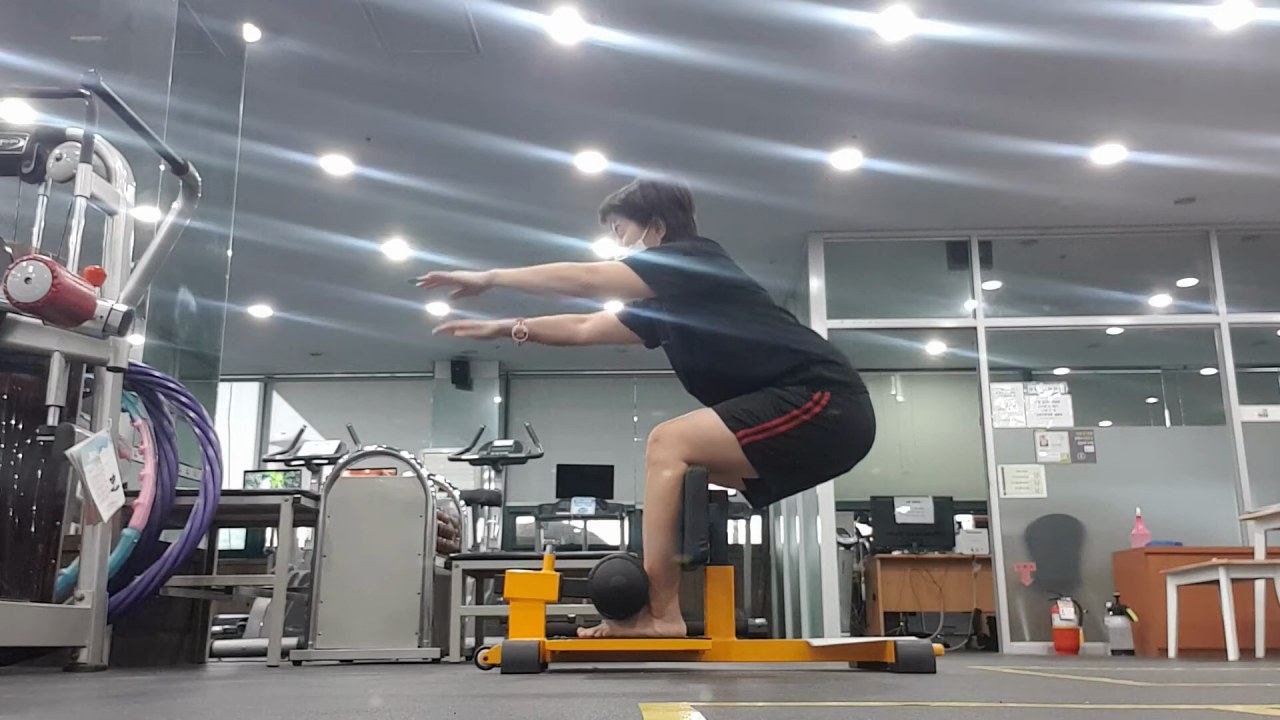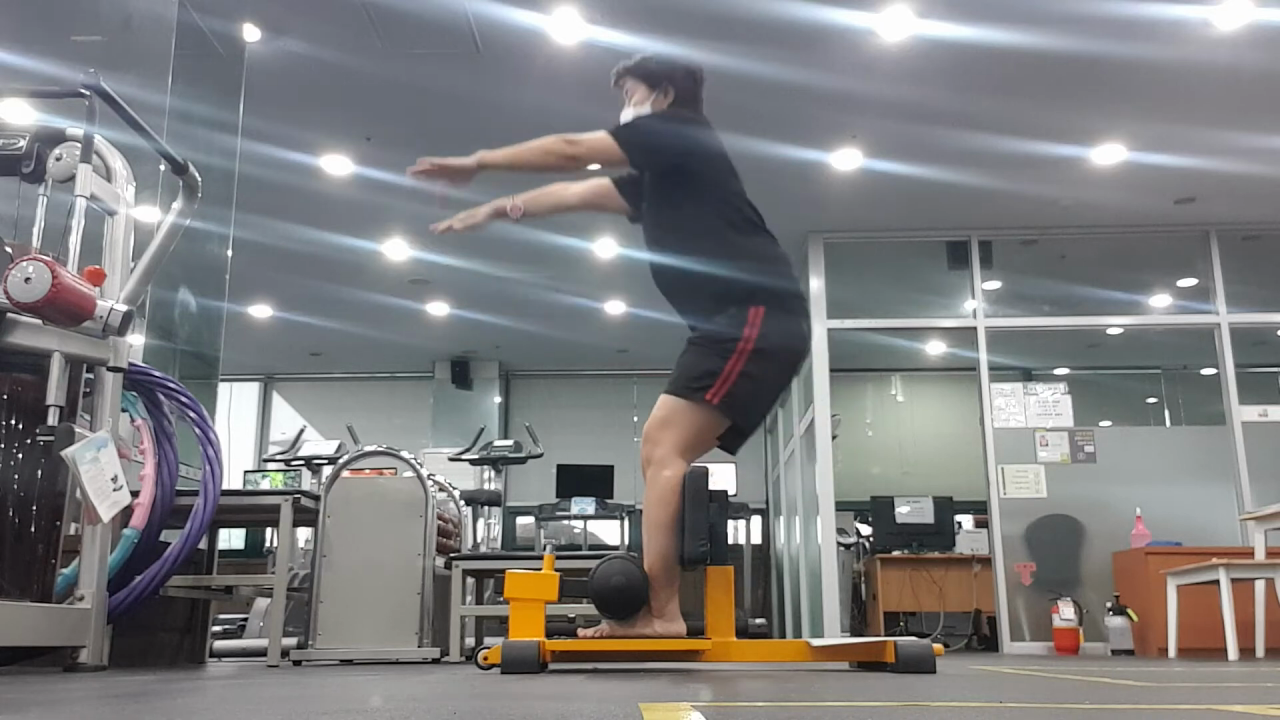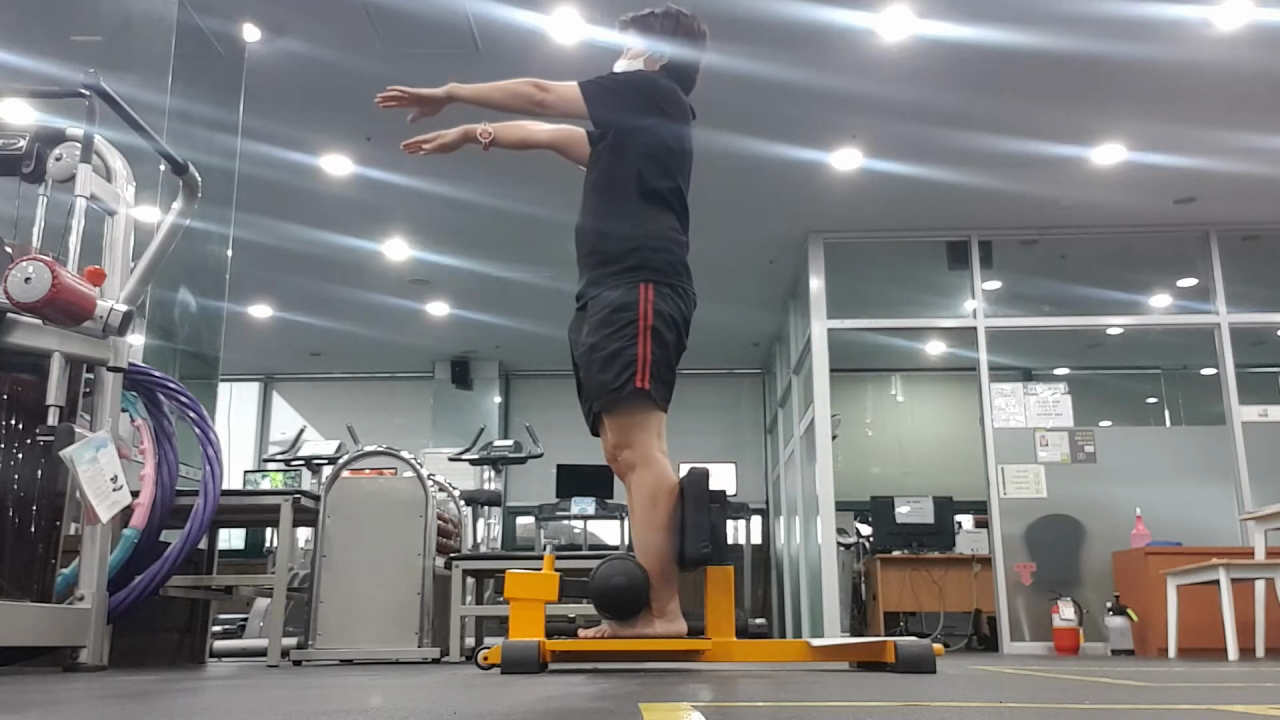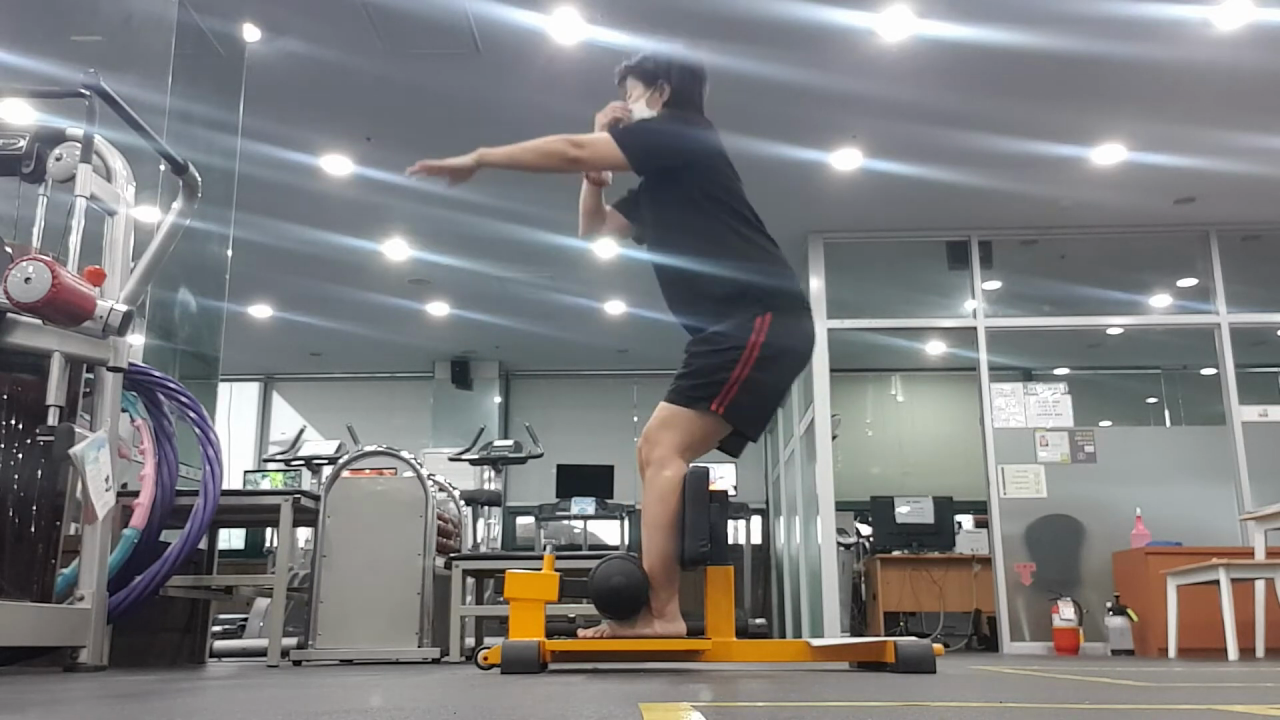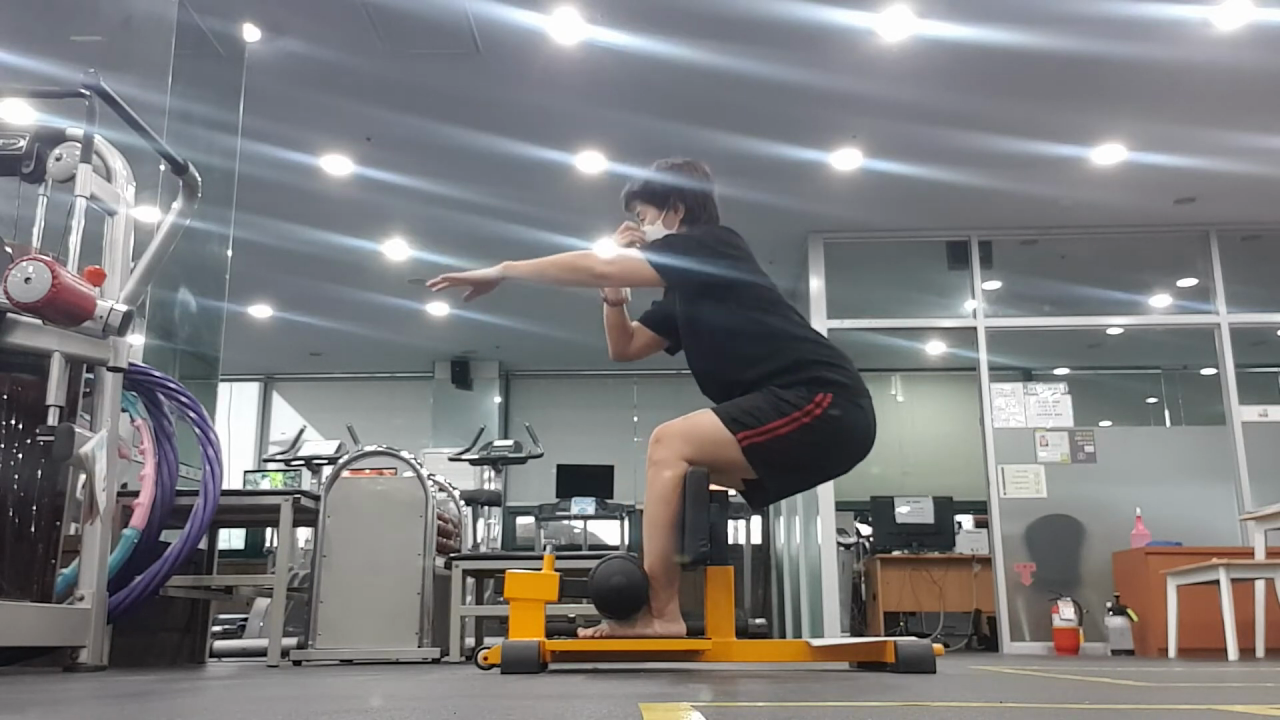
dt=1s
person 1, frame 1
left shoulder: (695, 259)
right shoulder: (669, 301)
left elbow: (584, 280)
right elbow: (585, 328)
left wrist: (488, 278)
right wrist: (504, 327)
left hip: (825, 405)
right hip: (824, 416)
left knee: (667, 444)
right knee: (683, 484)
left ankle: (658, 614)
person 1, frame 2
left shoulder: (681, 132)
right shoulder: (657, 178)
left elbow: (571, 152)
right elbow: (577, 194)
left wrist: (474, 162)
right wrist: (496, 209)
left hip: (755, 315)
right hip: (743, 322)
left knee: (663, 444)
right knee: (662, 452)
left ankle: (658, 612)
right ankle: (661, 608)
person 1, frame 3
left shoulder: (653, 96)
right shoulder: (629, 130)
left elbow: (539, 96)
right elbow: (547, 134)
left wrist: (447, 92)
right wrist: (470, 133)
left hip: (637, 289)
right hip: (610, 297)
left knee: (636, 446)
right knee: (625, 452)
left ankle: (661, 612)
right ankle: (653, 609)
person 1, frame 4
left shoulder: (683, 132)
right shoulder: (660, 184)
left elbow: (572, 151)
right elbow: (594, 228)
left wrist: (477, 159)
right wrist: (597, 167)
left hip: (757, 319)
right hip: (741, 326)
left knee: (662, 446)
right knee: (658, 453)
left ankle: (659, 613)
right ankle: (658, 608)
person 1, frame 5
left shoulder: (712, 247)
right shoulder: (687, 291)
left elbow: (596, 269)
right elbow: (624, 347)
left wrist: (501, 272)
right wrist: (615, 284)
left hip: (825, 406)
right hip: (829, 417)
left knee: (670, 443)
right knee: (683, 476)
left ankle: (659, 615)
